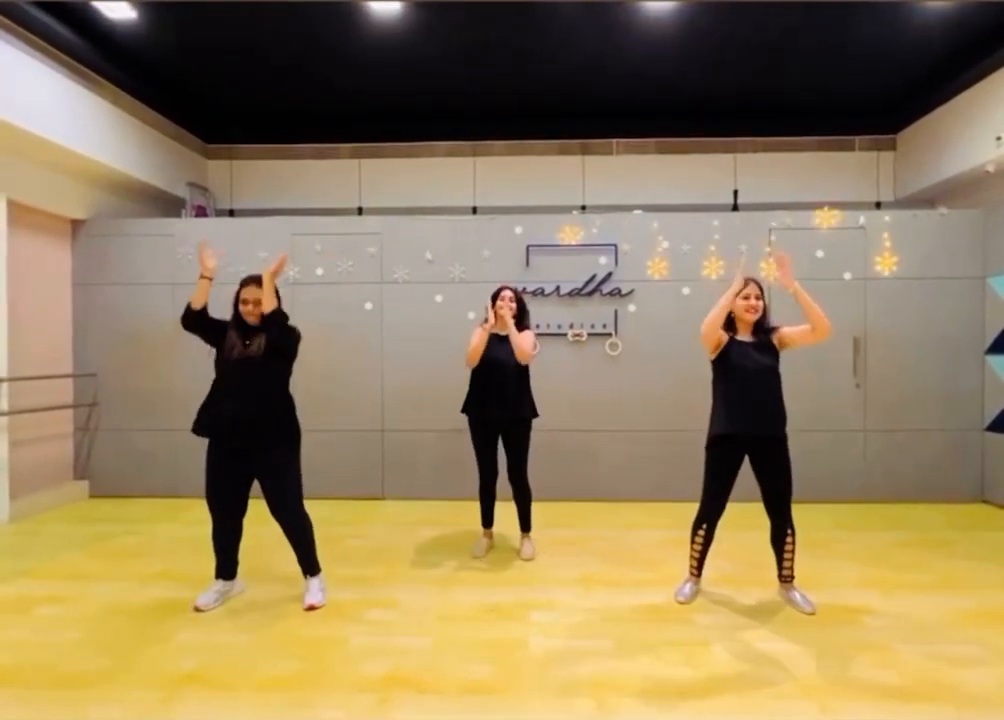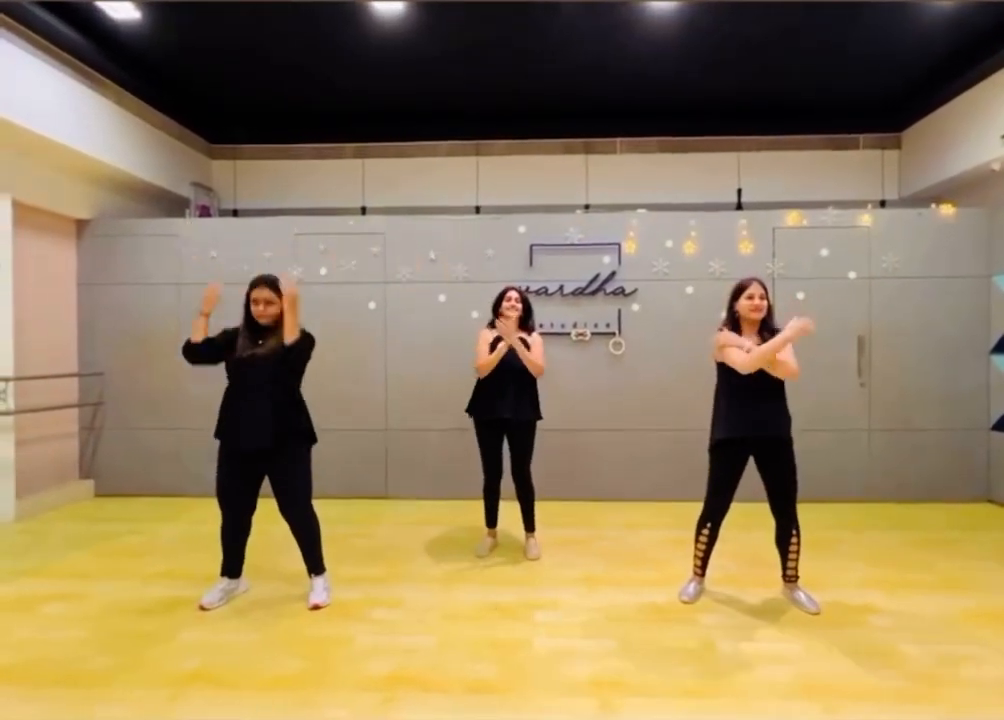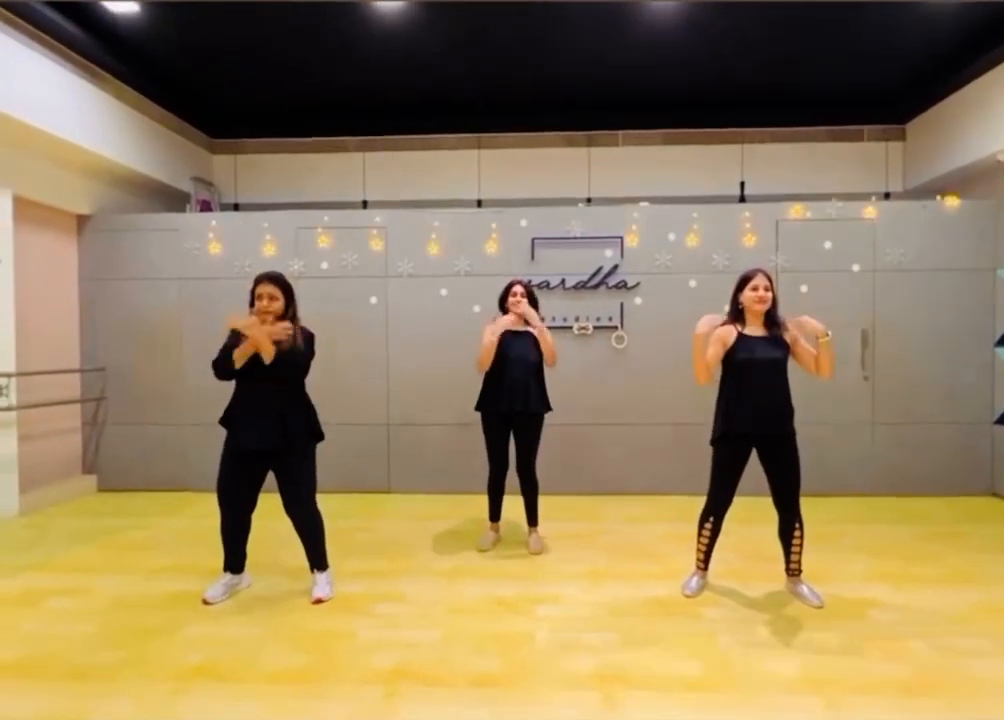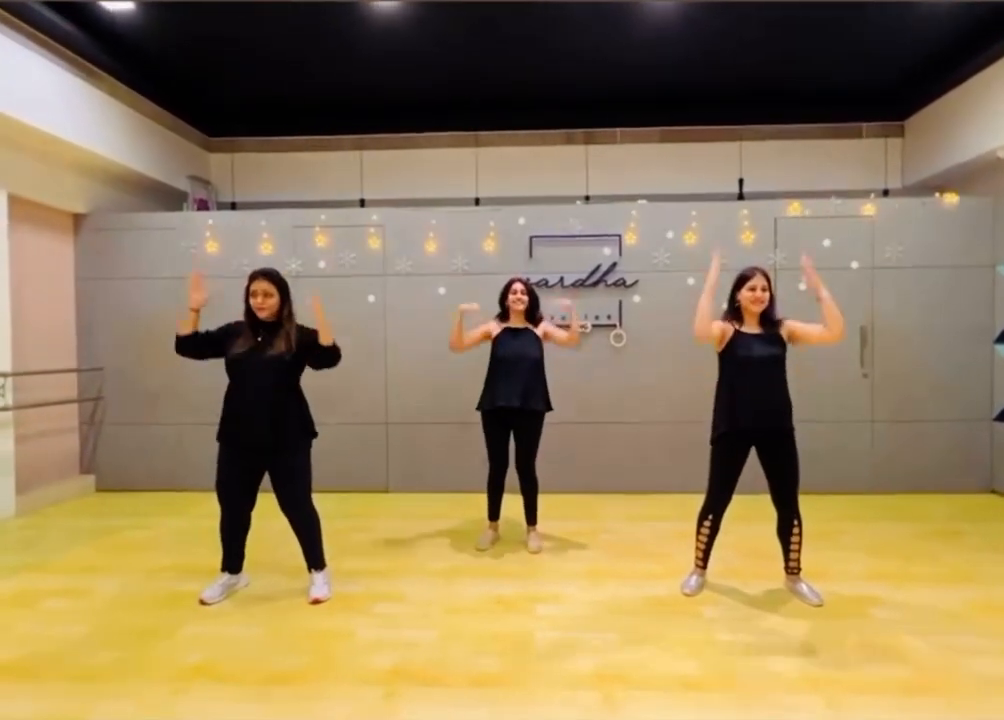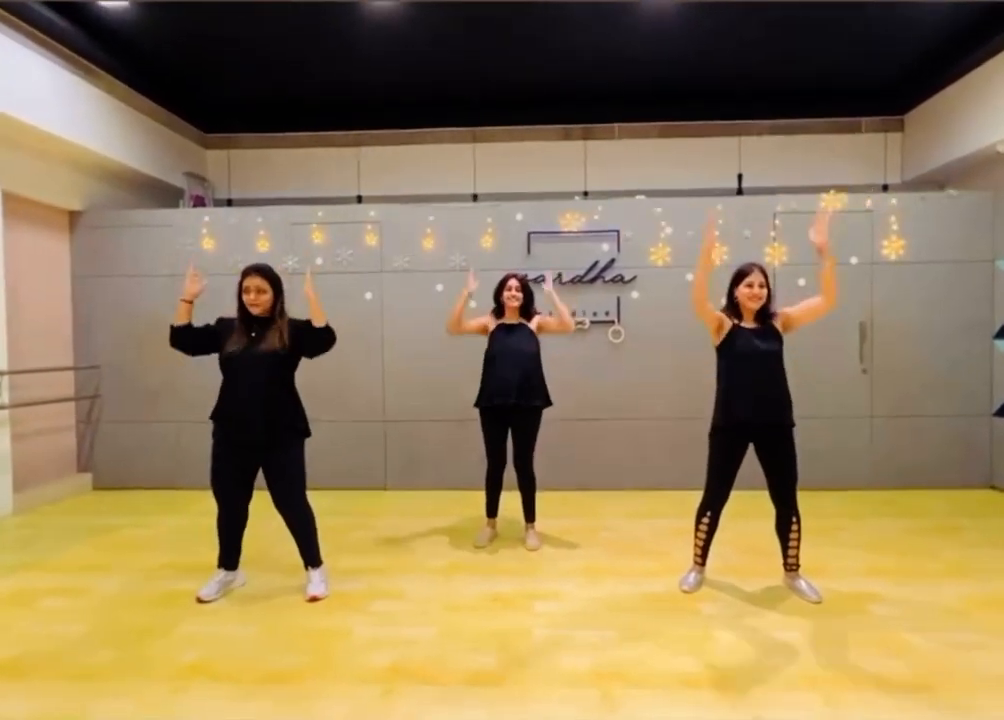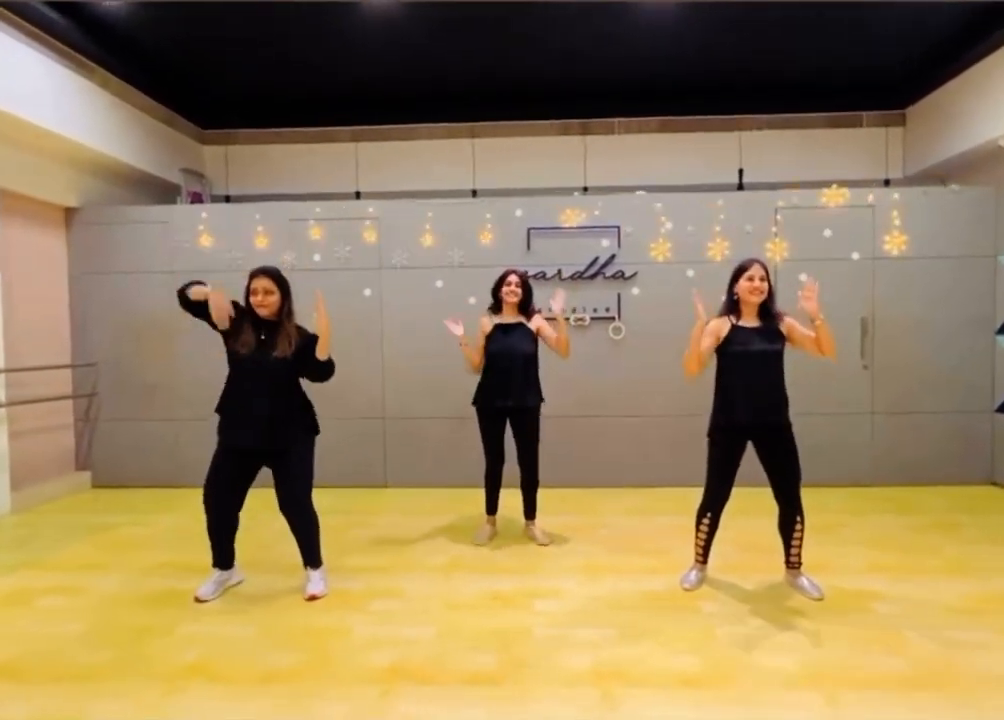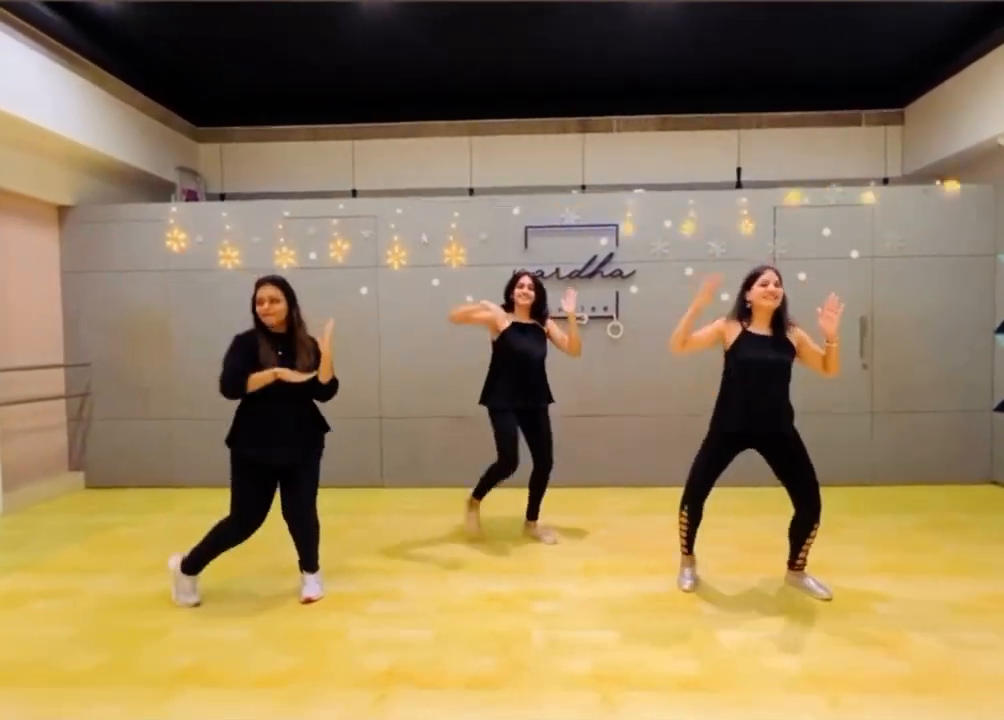
dt=0.3s
person 1, frame 1
left shoulder: (774, 338)
right shoulder: (720, 340)
left elbow: (822, 330)
right elbow: (706, 331)
left wrist: (791, 285)
right wrist: (732, 287)
left hip: (770, 436)
right hip: (727, 435)
left knee: (781, 513)
right knee: (711, 509)
left ankle: (787, 584)
right ankle: (693, 577)
person 1, frame 2
left shoulder: (776, 340)
right shoulder: (724, 339)
left elbow: (790, 371)
right elbow: (745, 364)
left wrist: (749, 344)
right wrist: (790, 333)
left hip: (774, 435)
right hip: (731, 435)
left knee: (786, 512)
right knee: (715, 509)
left ankle: (791, 584)
right ankle: (697, 578)
person 1, frame 3
left shoulder: (785, 333)
right shoulder: (726, 332)
left elbow: (823, 371)
right elbow: (703, 378)
left wrist: (822, 336)
right wrist: (699, 338)
left hip: (777, 430)
right hip: (734, 429)
left knee: (789, 506)
right knee: (717, 502)
left ankle: (794, 578)
right ankle: (700, 571)
person 1, frame 4
left shoulder: (782, 330)
right shoulder: (725, 330)
left elbow: (835, 333)
right elbow: (701, 331)
left wrist: (820, 289)
right wrist: (710, 283)
left hip: (777, 430)
right hip: (733, 430)
left knee: (788, 506)
right knee: (716, 501)
left ankle: (795, 577)
right ankle: (698, 569)
person 1, frame 5
left shoulder: (778, 322)
right shoulder: (723, 325)
left elbow: (828, 301)
right elbow: (698, 300)
left wrist: (823, 251)
right wrist: (706, 250)
left hip: (775, 426)
right hip: (730, 426)
left knee: (786, 502)
right knee: (714, 498)
left ankle: (792, 573)
right ankle: (697, 567)
person 1, frame 6
left shoulder: (781, 324)
right shoulder: (721, 325)
left elbow: (827, 352)
right elbow: (692, 370)
left wrist: (816, 317)
right wrist: (698, 331)
left hip: (773, 423)
right hip: (729, 423)
left knee: (789, 498)
right knee: (715, 496)
left ankle: (793, 570)
right ankle: (699, 565)
person 1, frame 7
left shoulder: (791, 334)
right shoulder: (729, 329)
left elbow: (829, 370)
right elbow: (677, 346)
left wrist: (831, 336)
right wrist: (698, 305)
left hip: (777, 430)
right hip: (729, 428)
left knee: (810, 502)
right knee: (694, 493)
left ankle: (796, 570)
right ankle: (688, 562)
person 2, frame 1
left shoulder: (283, 336)
right shoulder: (225, 335)
left elbow: (272, 326)
right elbow: (192, 319)
left wrist: (269, 281)
right wrist: (206, 275)
left hip: (275, 441)
right hip: (227, 440)
left knee: (288, 510)
right knee: (224, 512)
left ankle: (314, 578)
right ankle: (226, 580)
person 2, frame 2
left shoulder: (296, 339)
right shoulder: (235, 339)
left elbow: (295, 364)
right elbow: (195, 353)
left wrist: (291, 312)
right wrist: (205, 312)
left hip: (286, 440)
right hip: (238, 439)
left knee: (297, 510)
right knee: (234, 511)
left ankle: (318, 578)
right ankle: (231, 579)
person 2, frame 3
left shoulder: (300, 339)
right shoulder: (240, 336)
left elbow: (287, 372)
right elbow: (224, 370)
left wrist: (263, 340)
right wrist: (252, 341)
left hip: (291, 437)
right hip: (244, 436)
left knee: (301, 506)
right knee: (232, 505)
left ankle: (321, 573)
right ankle: (234, 574)
person 2, frame 4
left shoulder: (297, 337)
right shoulder: (234, 335)
left elbow: (328, 357)
right elbow: (187, 346)
left wrist: (322, 318)
right wrist: (193, 308)
left hip: (287, 437)
right hip: (238, 437)
left knee: (297, 505)
right knee: (233, 506)
left ankle: (318, 573)
right ankle: (231, 574)
person 2, frame 5
left shoulder: (291, 332)
right shoulder: (227, 331)
left elbow: (324, 340)
right elbow: (182, 340)
left wrist: (312, 299)
right wrist: (188, 297)
left hip: (280, 435)
right hip: (232, 434)
left knee: (291, 502)
right knee: (229, 503)
left ankle: (315, 570)
right ankle: (228, 571)
person 2, frame 6
left shoulder: (299, 338)
right shoulder: (236, 322)
left elbow: (320, 373)
right elbow: (186, 296)
left wrist: (324, 329)
right wrist: (210, 296)
left hip: (290, 435)
right hip: (240, 432)
left knee: (296, 503)
right knee: (218, 500)
left ankle: (315, 570)
right ankle: (224, 570)
person 2, frame 7
left shoulder: (307, 346)
right shoulder: (246, 344)
left elbow: (324, 392)
right elbow: (229, 388)
left wrist: (327, 354)
right wrist: (276, 374)
left hip: (302, 443)
right hip: (254, 446)
left knee: (301, 512)
right knee: (245, 519)
left ankle: (310, 573)
right ankle: (187, 567)
person 3, frame 1
left shoulder: (525, 334)
right shoulder: (480, 333)
left elbow: (524, 358)
right elbow: (471, 361)
left wrist: (508, 322)
right wrist: (489, 326)
left hip: (516, 413)
right hip: (482, 412)
left knee: (518, 474)
right knee: (487, 474)
left ankle: (526, 535)
right ankle: (487, 534)
person 3, frame 2
left shoulder: (533, 336)
right shoulder: (487, 334)
left elbow: (538, 370)
right elbow: (481, 369)
left wrist: (513, 339)
right wrist: (507, 341)
left hip: (522, 415)
right hip: (488, 414)
left knee: (521, 474)
right knee: (492, 474)
left ankle: (530, 535)
right ankle: (491, 533)
person 3, frame 3
left shoulder: (538, 330)
right shoulder: (494, 328)
left elbow: (551, 361)
right elbow: (482, 367)
left wrist: (537, 325)
right wrist: (495, 334)
left hip: (529, 408)
right hip: (495, 408)
left knee: (526, 468)
right knee: (497, 468)
left ankle: (533, 530)
right ankle: (494, 528)
person 3, frame 4
left shoulder: (540, 329)
right shoulder: (494, 328)
left elbow: (572, 341)
right elbow: (457, 345)
left wrist: (571, 313)
right wrist: (460, 316)
left hip: (530, 408)
right hip: (495, 407)
left knee: (526, 468)
right knee: (497, 467)
left ankle: (532, 529)
right ankle: (492, 526)
person 3, frame 5
left shoulder: (535, 323)
right shoulder: (489, 323)
left elbow: (568, 324)
right elbow: (453, 327)
left wrist: (552, 293)
right wrist: (467, 293)
left hip: (528, 404)
right hip: (493, 404)
left knee: (523, 464)
right knee: (495, 464)
left ankle: (530, 527)
right ankle: (490, 524)
person 3, frame 6
left shoulder: (534, 321)
right shoulder: (487, 323)
left elbow: (563, 351)
right elbow: (476, 366)
left wrist: (559, 316)
right wrist: (461, 339)
left hip: (526, 402)
right hip: (490, 402)
left knee: (528, 461)
right knee: (494, 461)
left ankle: (530, 522)
right ankle: (490, 522)
person 3, frame 7
left shoulder: (544, 324)
right shoulder: (497, 318)
left elbow: (574, 350)
right elbow: (455, 317)
left wrist: (570, 315)
right wrist: (481, 306)
left hip: (535, 403)
right hip: (502, 401)
left knee: (545, 461)
right knee: (509, 461)
left ankle: (532, 523)
right ankle: (474, 502)
